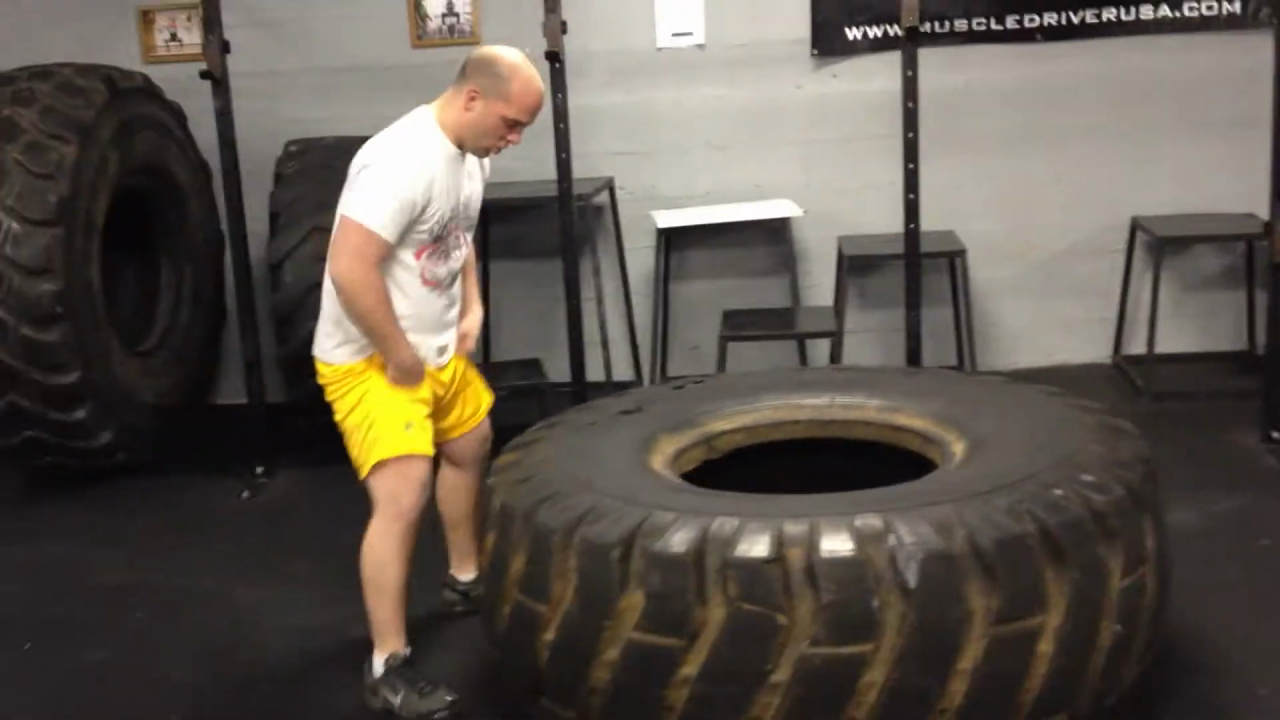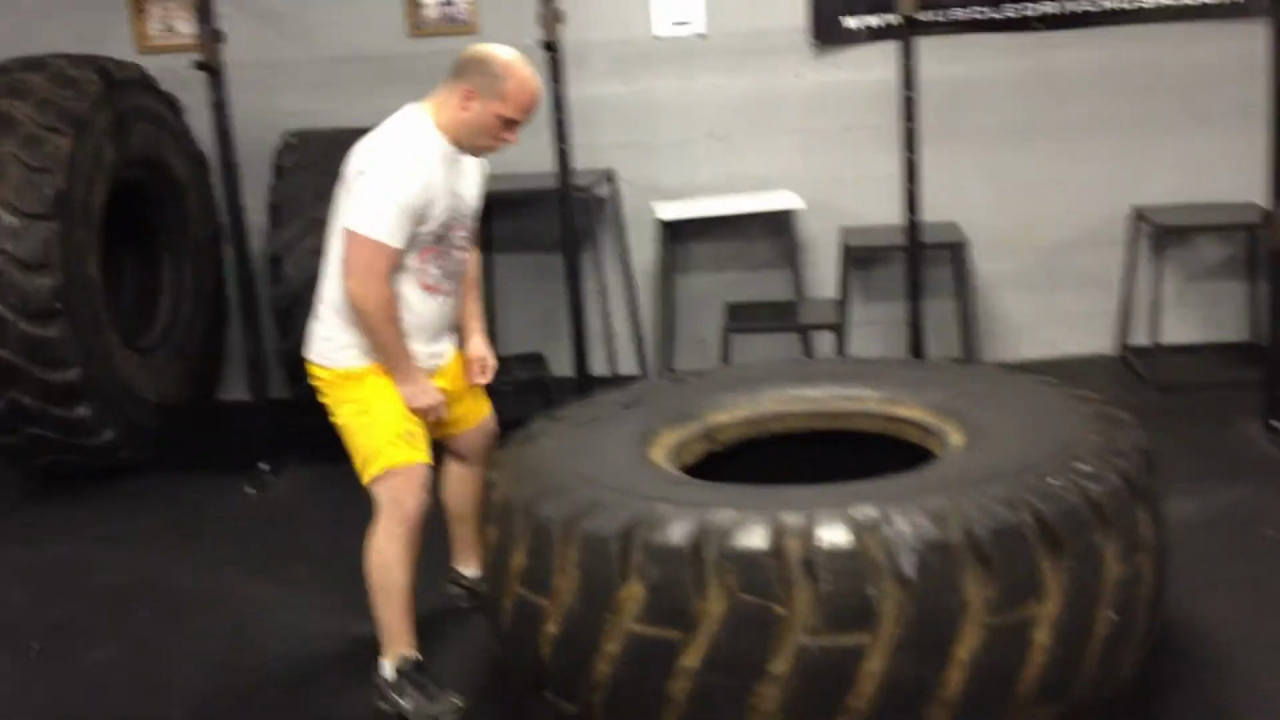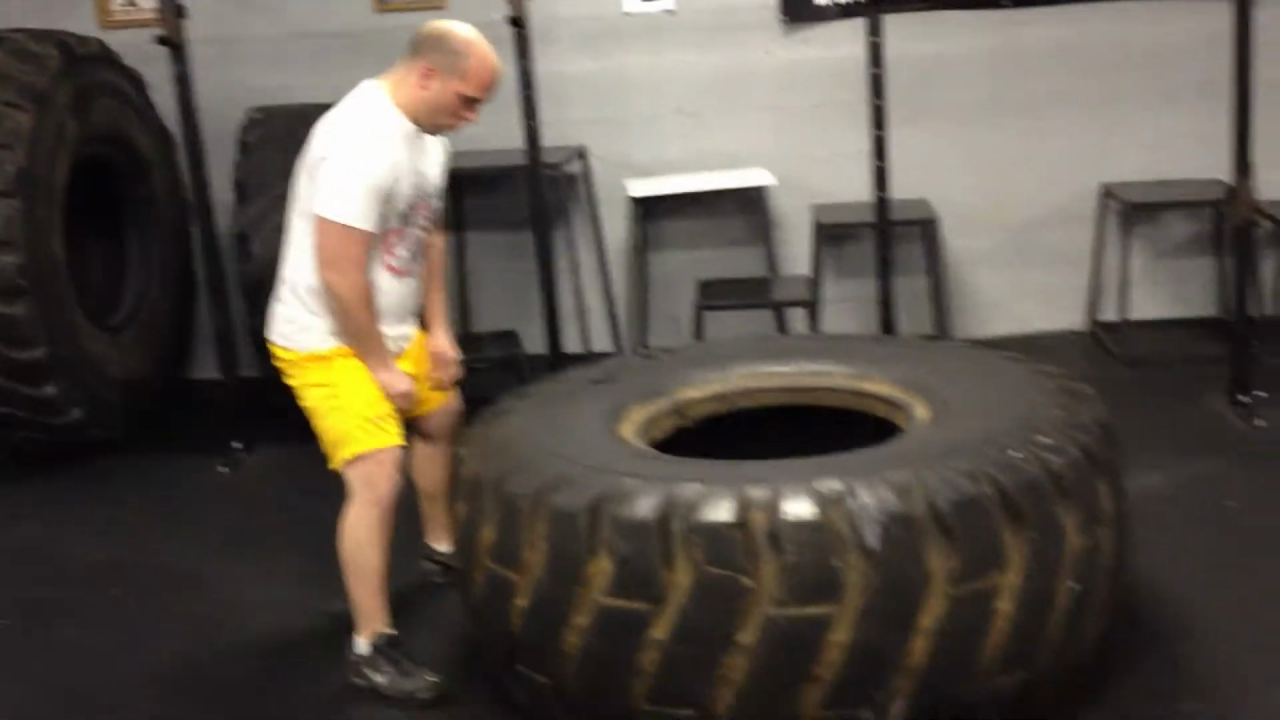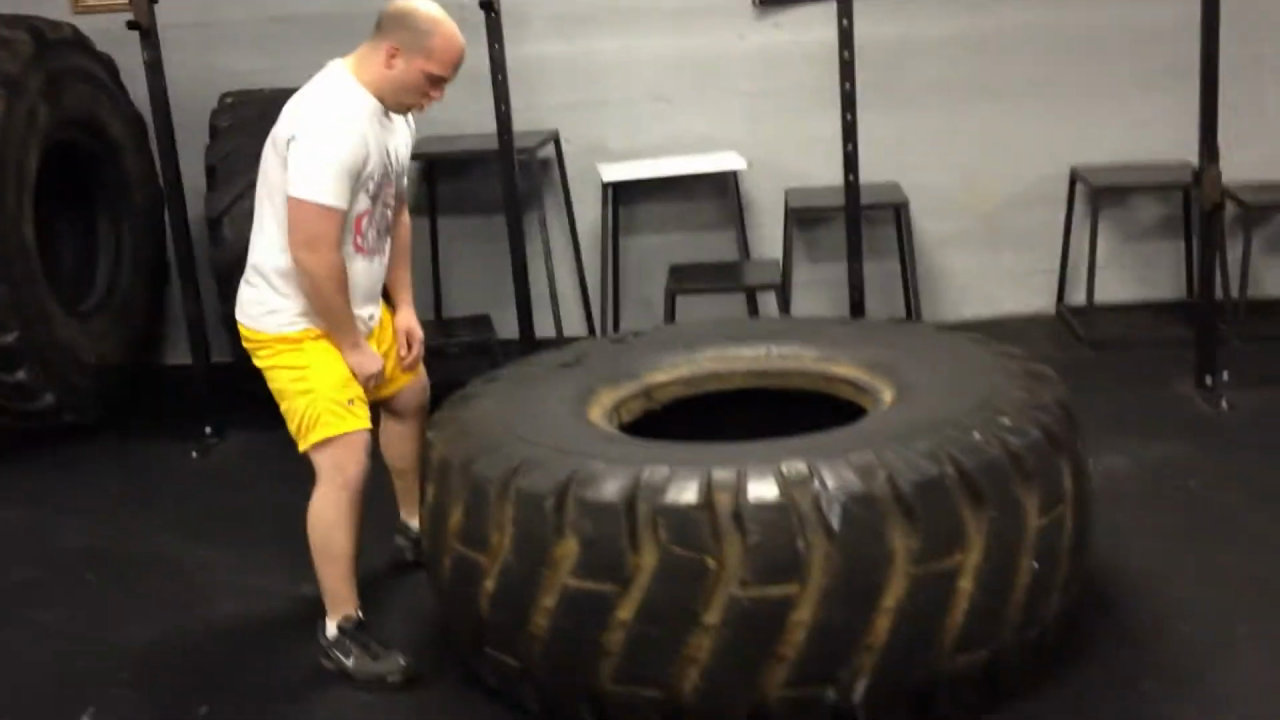
dt=0.1s
person 1, frame 1
left shoulder: (469, 153)
right shoulder: (404, 157)
right elbow: (349, 270)
left wrist: (472, 306)
right wrist: (396, 354)
left hip: (436, 346)
right hip: (368, 357)
left knee: (470, 447)
right knee: (401, 497)
left ankle: (465, 577)
right ankle: (388, 666)
person 1, frame 2
left shoulder: (465, 154)
right shoulder: (399, 161)
right elbow: (364, 286)
left wrist: (474, 334)
right wrist: (405, 379)
left hip: (430, 348)
right hip: (361, 358)
left knee: (474, 437)
right knee: (403, 502)
left ankle: (469, 572)
person 1, frame 3
left shoulder: (426, 132)
right shoulder: (361, 141)
left elbow: (428, 232)
right elbow: (339, 273)
left wrist: (438, 327)
right wrist: (380, 367)
left hip: (395, 330)
right hip: (326, 340)
left knee: (441, 416)
right knee: (375, 482)
left ankle: (441, 547)
right ankle: (371, 646)
person 1, frame 4
left shoulder: (391, 110)
right shoulder: (330, 121)
left elbow: (395, 213)
right elbow: (313, 253)
left wrist: (404, 308)
right wrist: (351, 346)
left hip: (360, 308)
right hip: (295, 319)
left knee: (410, 396)
right knee: (345, 465)
left ankle: (414, 527)
right ankle: (341, 631)
